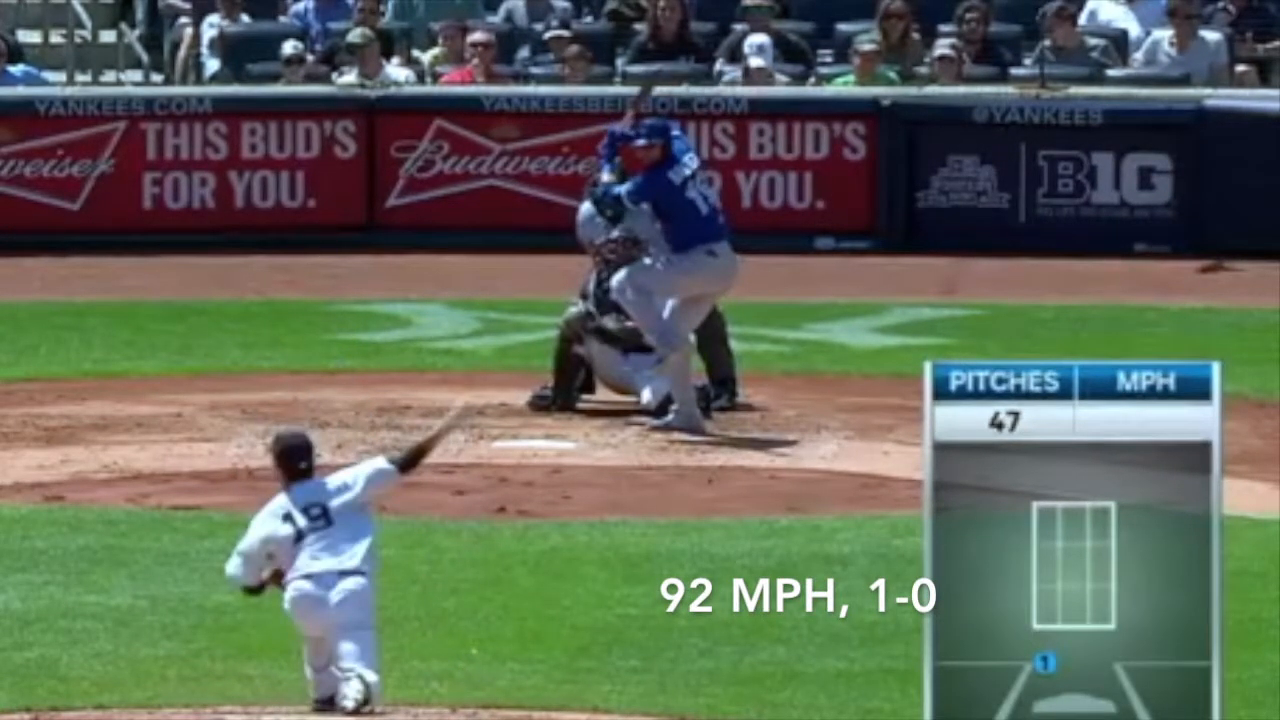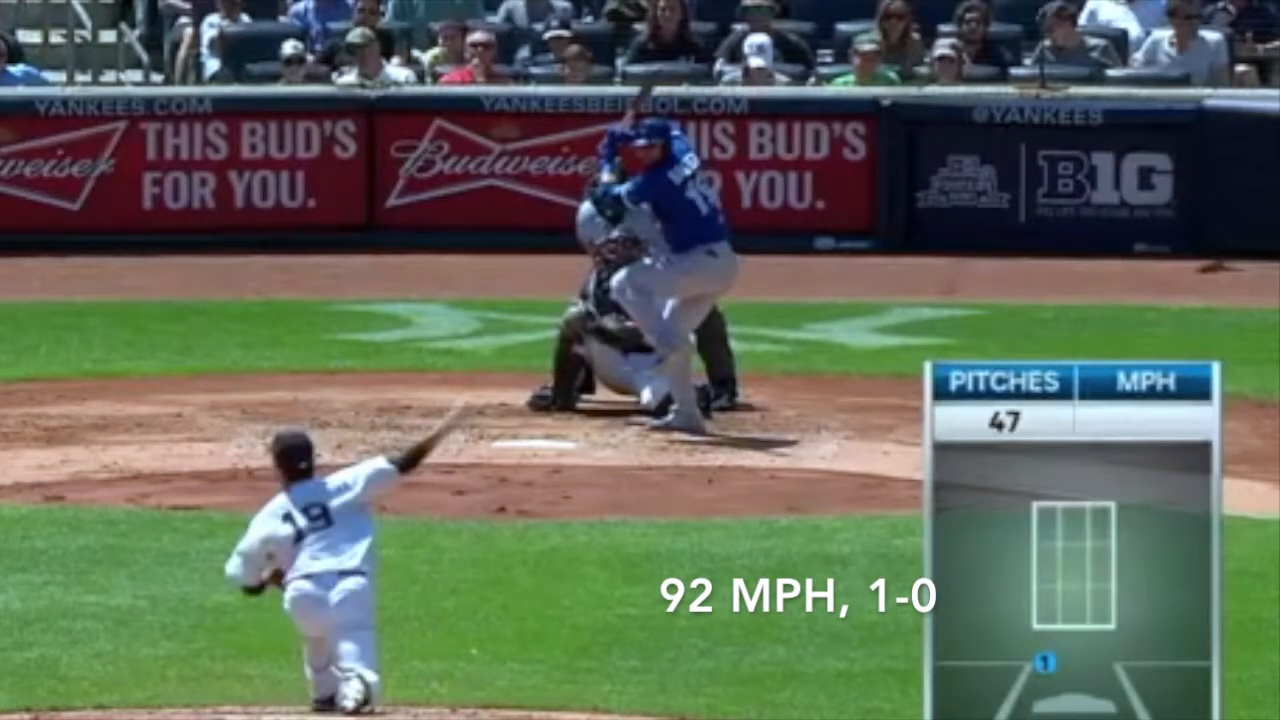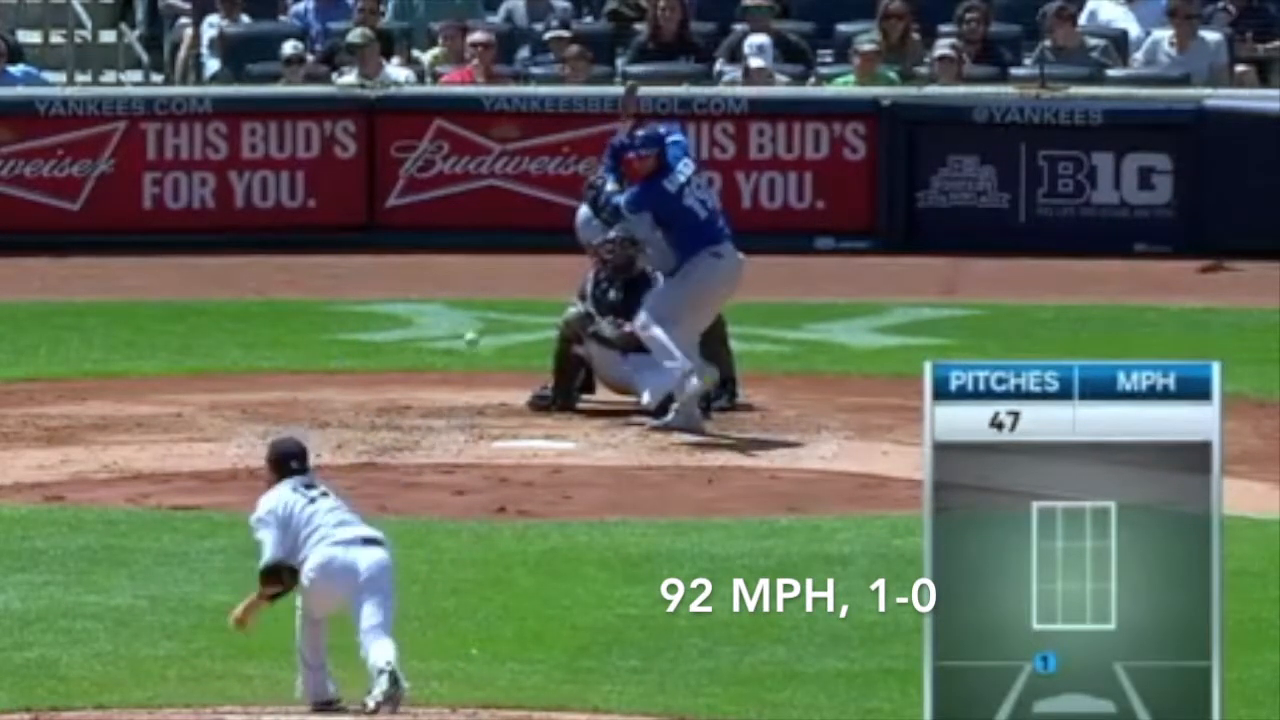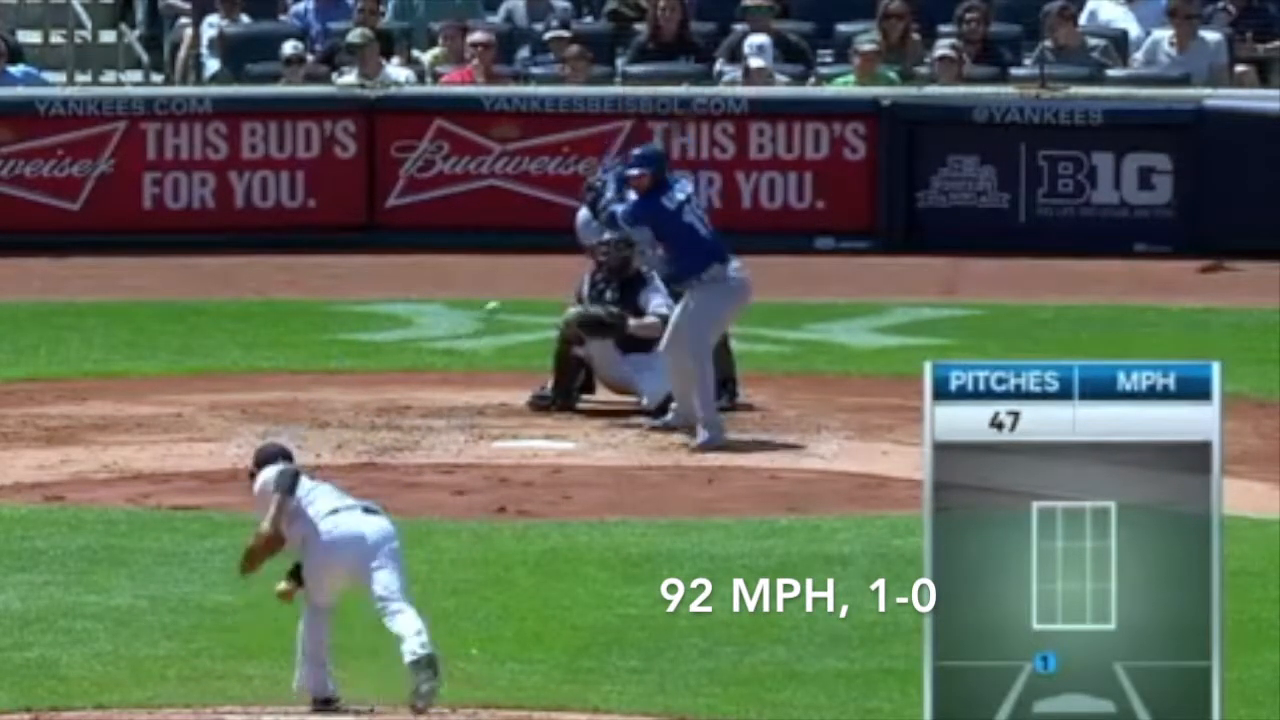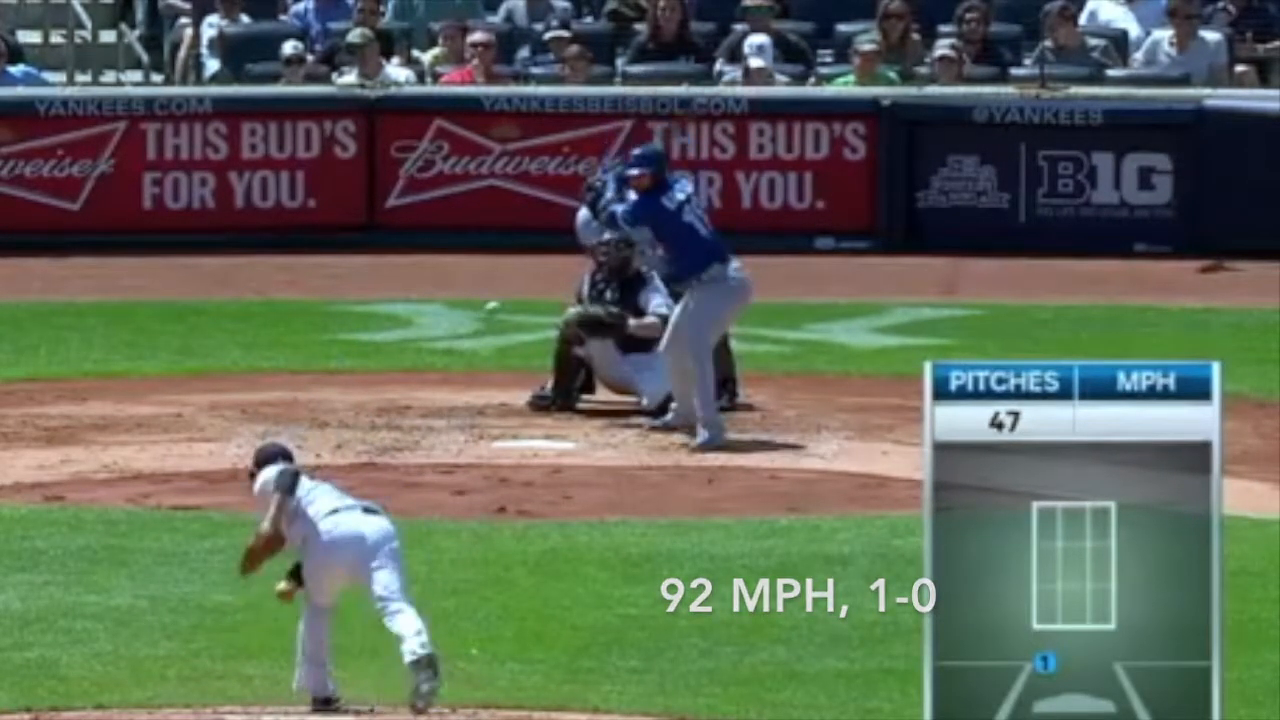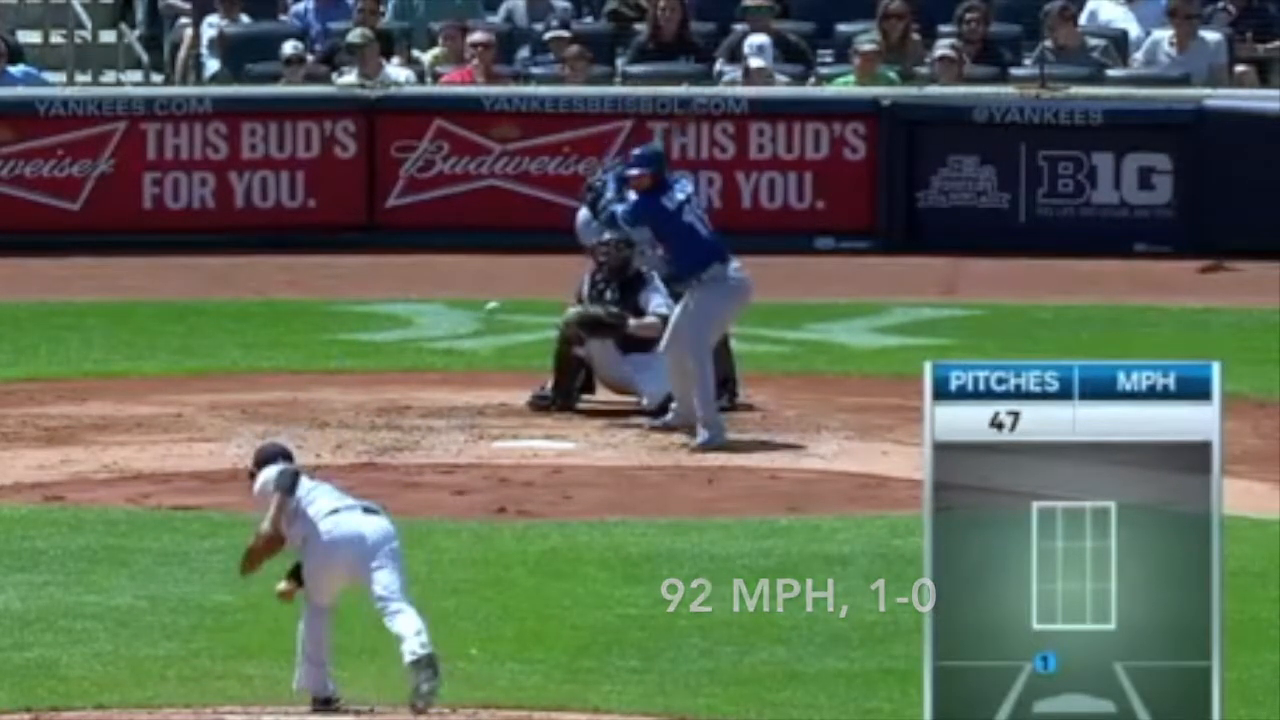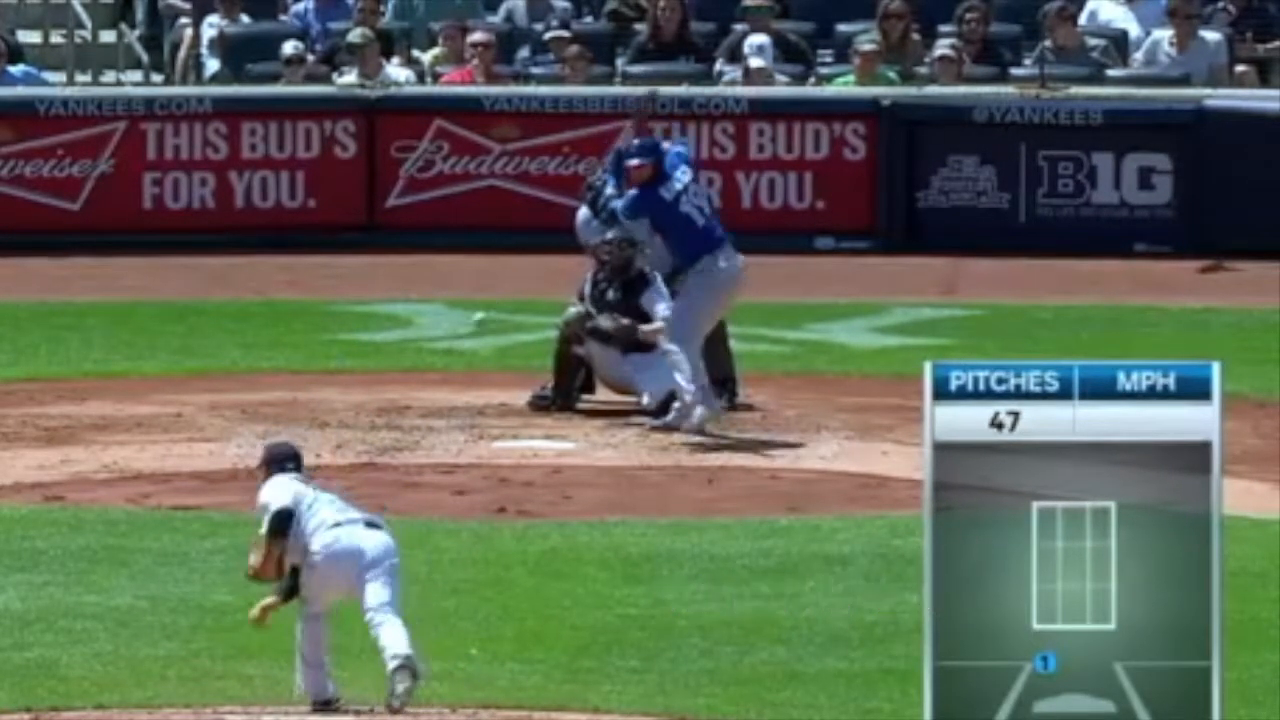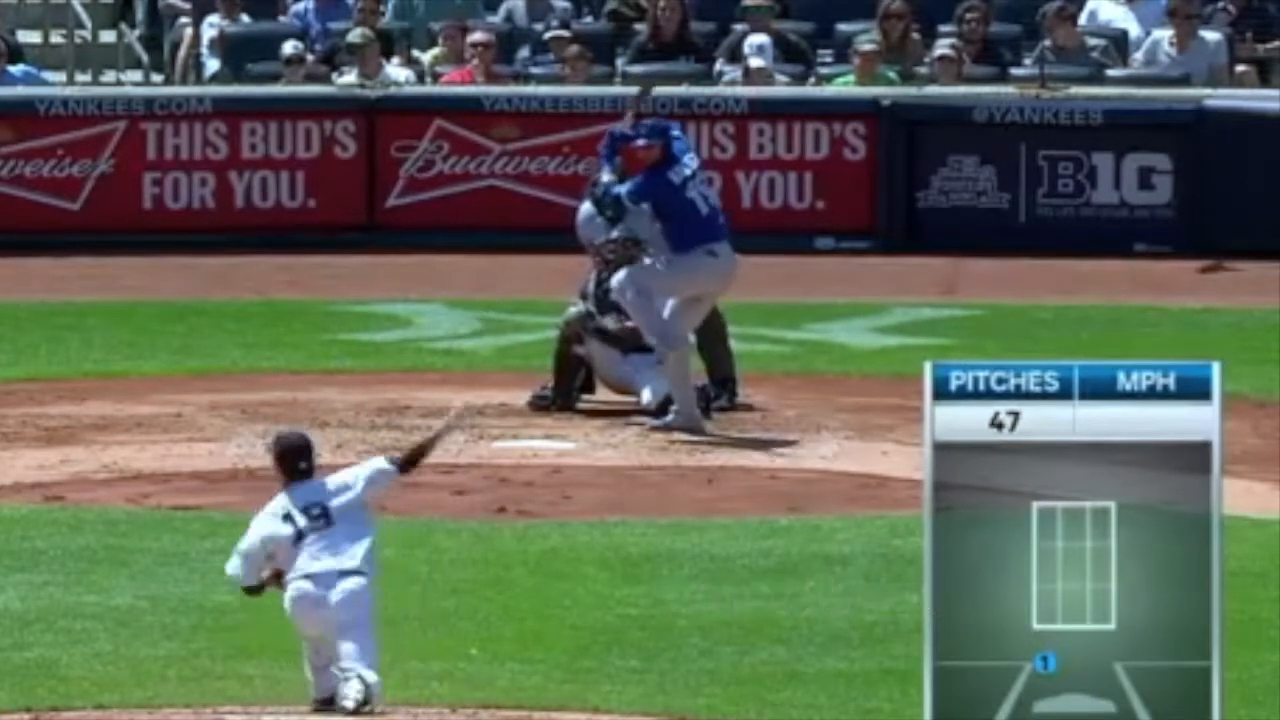
dt=0.2s
person 1, frame 1
left shoulder: (653, 180)
right shoulder: (685, 152)
left elbow: (606, 198)
right elbow: (670, 129)
left wrist: (608, 161)
right wrist: (630, 133)
left hip: (702, 261)
right hip: (721, 262)
left knee: (624, 283)
right knee: (672, 332)
left ankle: (669, 343)
right ankle: (686, 414)
person 1, frame 2
left shoulder: (653, 180)
right shoulder: (685, 152)
left elbow: (607, 199)
right elbow: (670, 128)
left wrist: (608, 160)
right wrist: (630, 132)
left hip: (702, 260)
right hip: (721, 261)
left knee: (623, 283)
right knee: (672, 331)
left ankle: (670, 345)
right ankle: (685, 413)
person 1, frame 3
left shoulder: (648, 190)
right shoulder: (681, 155)
left elbow: (609, 209)
right elbow: (671, 130)
right wrist: (638, 133)
left hip: (710, 264)
right hip: (725, 262)
left knee: (649, 322)
right knee: (679, 334)
left ankle: (689, 376)
right ankle: (684, 412)
person 1, frame 4
left shoulder: (648, 206)
right shoulder: (680, 185)
left elbow: (612, 217)
left wrist: (614, 188)
left hip: (720, 283)
right hip: (702, 284)
left knee: (695, 347)
right knee: (673, 349)
left ankle: (711, 429)
right ankle: (685, 413)
person 1, frame 5
left shoulder: (648, 205)
right shoulder: (680, 185)
left elbow: (612, 217)
left wrist: (613, 186)
left hip: (721, 283)
right hip: (702, 284)
left knee: (696, 347)
right knee: (673, 349)
left ankle: (711, 429)
right ankle: (684, 413)
person 1, frame 6
left shoulder: (648, 205)
right shoulder: (681, 184)
left elbow: (612, 216)
left wrist: (613, 186)
left hip: (720, 282)
right hip: (703, 284)
left knee: (695, 348)
right knee: (673, 349)
left ankle: (711, 429)
right ankle: (684, 413)
person 1, frame 7
left shoulder: (644, 198)
right shoulder: (679, 163)
left elbow: (609, 212)
right elbow: (671, 147)
left wrist: (612, 175)
right wrist: (642, 134)
left hip: (710, 270)
right hip: (721, 266)
left knee: (679, 340)
right knee: (679, 336)
left ankle: (703, 404)
right ankle: (685, 412)
person 1, frame 8
left shoulder: (654, 180)
right shoulder: (685, 152)
left elbow: (607, 200)
right elbow: (672, 130)
left wrist: (608, 162)
right wrist: (628, 135)
left hip: (702, 262)
right hip: (720, 262)
left knee: (624, 282)
right knee: (672, 333)
left ankle: (667, 344)
right ankle: (686, 414)
person 2, frame 1
left shoulder: (268, 519)
right shoulder: (346, 484)
left elbow: (245, 581)
right elbow: (403, 462)
left wrist: (274, 575)
right wrist: (442, 430)
left hip: (303, 597)
right hip: (352, 590)
left knee: (318, 629)
right knee: (357, 662)
left ankle: (326, 694)
right ankle: (357, 686)
person 2, frame 2
left shoulder: (267, 518)
right shoulder: (350, 480)
left elbow: (245, 580)
right elbow: (401, 462)
left wrist: (275, 573)
right wrist: (442, 429)
left hip: (305, 597)
right hip: (354, 595)
left knee: (317, 627)
left ankle: (326, 694)
right ankle: (360, 687)
person 2, frame 3
left shoulder: (270, 503)
right shoulder: (325, 494)
left elbow: (277, 569)
left wrist: (250, 604)
left hip: (329, 560)
right hip: (375, 555)
left knee: (311, 615)
right knee: (375, 629)
left ankle: (320, 694)
right ankle: (385, 672)
person 2, frame 4
left shoulder: (270, 478)
right shoulder: (314, 487)
left elbow: (289, 475)
left wrist: (270, 521)
right wrist: (294, 581)
left hip: (334, 531)
right hip: (379, 527)
left knee: (316, 608)
right knee: (393, 602)
left ankle: (321, 692)
right ankle: (419, 655)
person 2, frame 5
left shoulder: (270, 478)
right shoulder: (315, 487)
left elbow: (289, 475)
left wrist: (271, 520)
right wrist: (294, 581)
left hip: (334, 532)
right hip: (379, 527)
left knee: (316, 609)
right knee: (393, 602)
left ankle: (321, 692)
right ankle: (419, 655)
person 2, frame 6
left shoulder: (271, 478)
right shoulder: (314, 488)
left elbow: (289, 475)
left wrist: (272, 519)
right wrist: (294, 581)
left hip: (335, 532)
right hip: (379, 527)
left knee: (316, 609)
right knee: (393, 603)
left ankle: (321, 692)
right ankle: (419, 655)
person 2, frame 7
left shoulder: (273, 489)
right shoulder: (314, 492)
left elbow: (283, 514)
right elbow: (303, 565)
left wrist: (268, 561)
right wrist: (274, 601)
left hip: (332, 545)
right hip: (378, 541)
left knee: (312, 614)
right knee: (383, 615)
left ankle: (320, 693)
right ankle: (400, 663)
person 2, frame 8
left shoulder: (268, 518)
right shoulder: (343, 484)
left elbow: (248, 584)
right elbow: (401, 463)
left wrist: (277, 575)
right wrist: (440, 433)
left hip: (304, 599)
right hip: (352, 592)
left knee: (316, 627)
left ankle: (325, 693)
right ankle: (357, 686)
person 3, frame 1
left shoulder: (652, 283)
right shoulder: (597, 280)
left elbow: (666, 333)
left wrist: (631, 330)
left hip: (648, 360)
right hip: (612, 364)
left knee: (662, 400)
right knee: (575, 320)
left ankle: (699, 394)
right ankle: (563, 392)
person 3, frame 2
left shoulder: (651, 283)
right shoulder: (596, 280)
left elbow: (666, 332)
left wrist: (632, 330)
left hip: (648, 362)
right hip: (613, 365)
left knee: (660, 401)
left ankle: (699, 394)
right ankle: (563, 392)
person 3, frame 3
left shoulder: (651, 283)
right shoulder: (594, 280)
left elbow: (670, 327)
left wrist: (630, 333)
left hip: (649, 363)
right hip: (614, 366)
left knee: (660, 401)
right ankle: (562, 391)
person 3, frame 4
left shoulder: (647, 282)
right shoulder: (592, 281)
left elbow: (662, 324)
left wrist: (627, 324)
left hip: (649, 362)
right hip: (615, 370)
left knee: (662, 400)
right ankle: (563, 392)
person 3, frame 5
left shoulder: (646, 282)
right shoulder: (592, 282)
left elbow: (662, 324)
left wrist: (627, 324)
left hip: (648, 362)
right hip: (614, 369)
left knee: (662, 400)
right ankle: (563, 391)
person 3, frame 6
left shoulder: (646, 282)
right shoulder: (592, 281)
left elbow: (663, 324)
left wrist: (627, 324)
left hip: (648, 362)
right hip: (614, 368)
left knee: (661, 400)
right ankle: (563, 391)
person 3, frame 7
left shoulder: (649, 283)
right shoulder: (594, 281)
left elbow: (669, 327)
left wrist: (636, 331)
left hip: (648, 361)
right hip: (614, 367)
left knee: (662, 401)
left ankle: (697, 394)
right ankle: (563, 391)
person 3, frame 8
right shoulder: (596, 280)
left wrist: (633, 329)
left hip: (649, 362)
right hip: (615, 367)
left knee: (661, 401)
left ankle: (704, 394)
right ankle: (563, 392)
